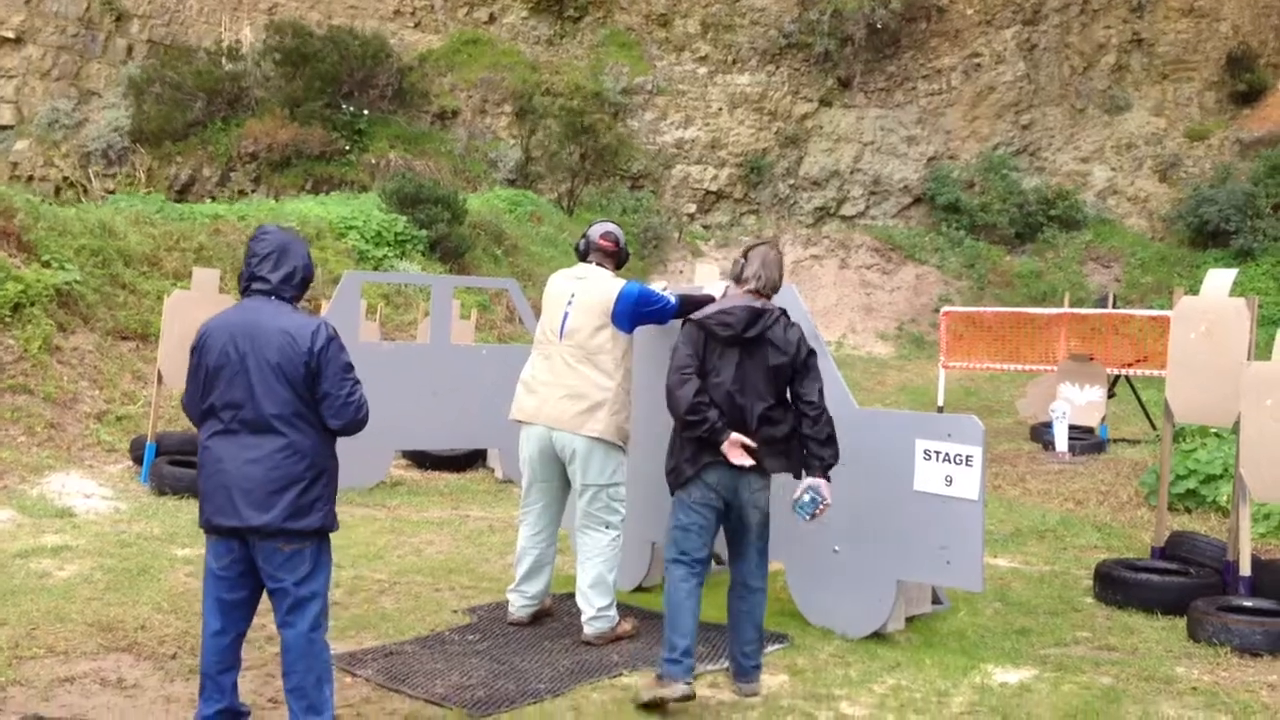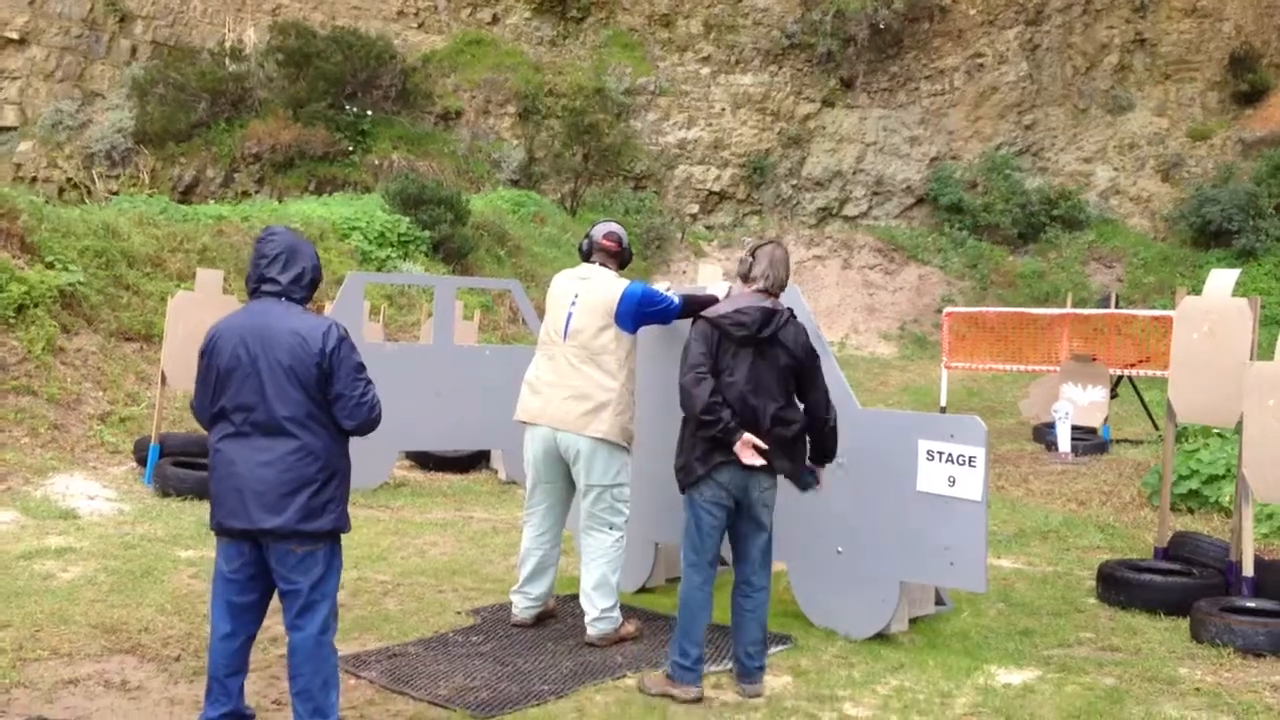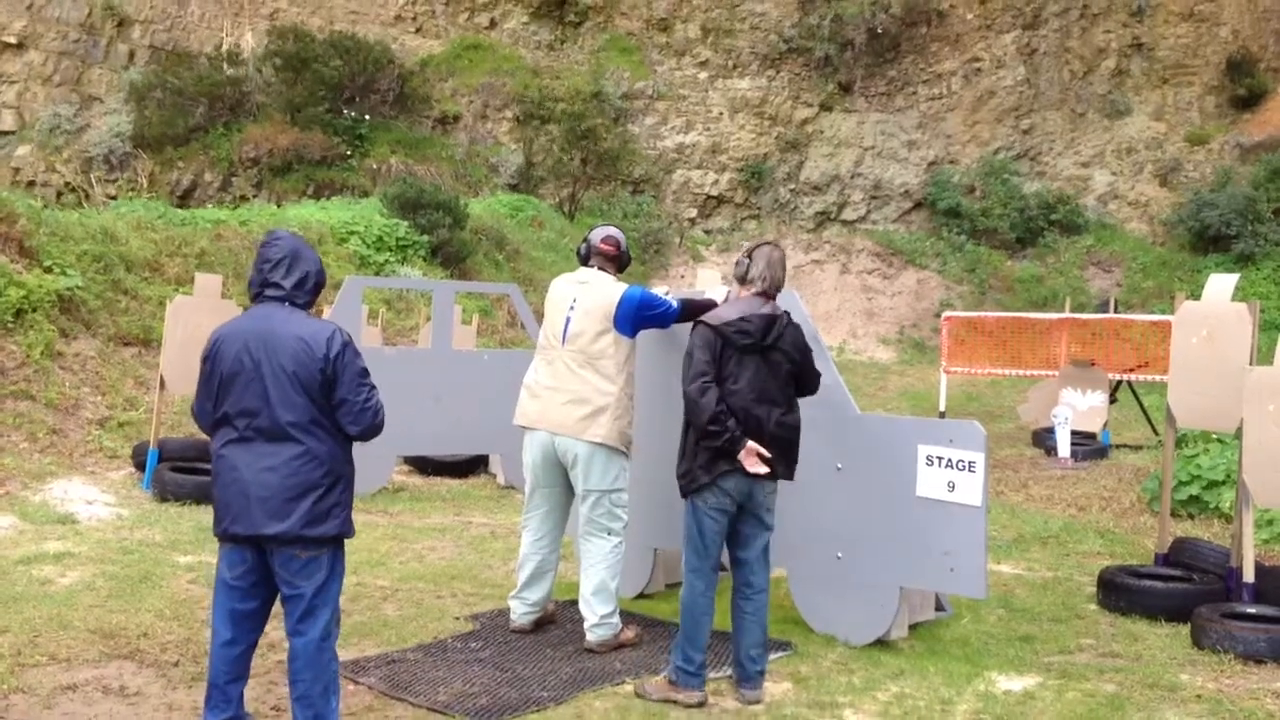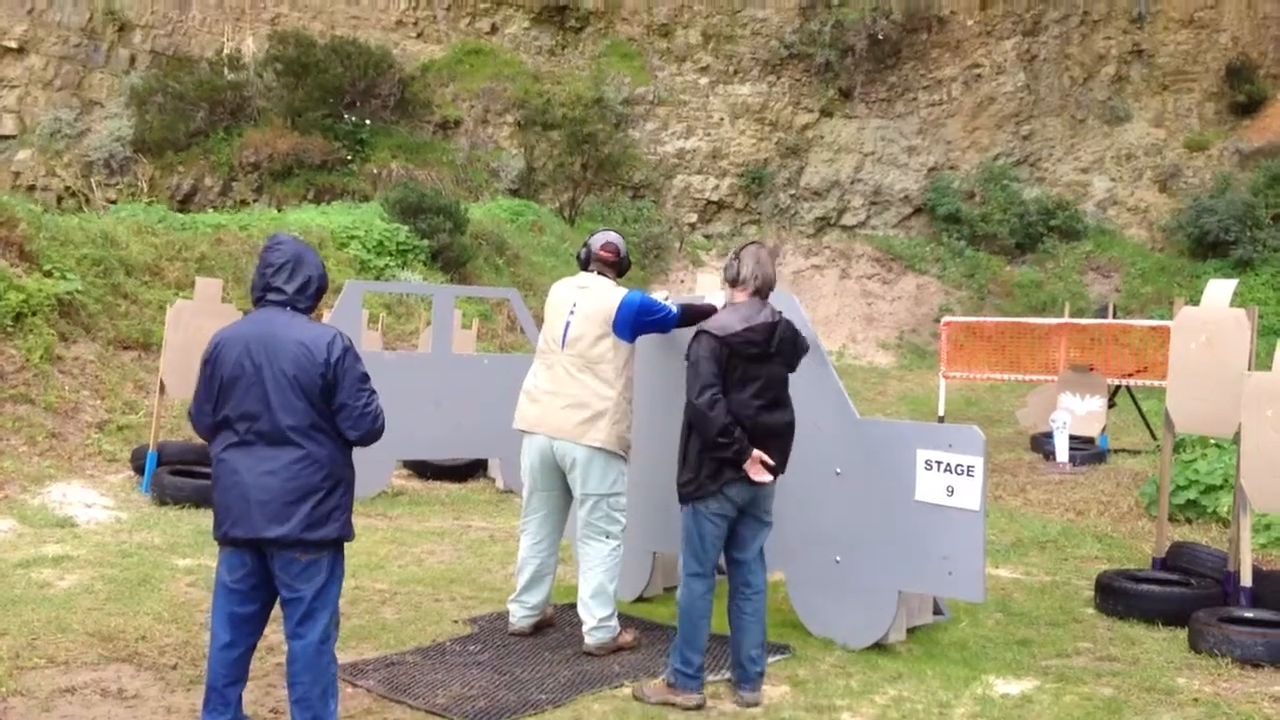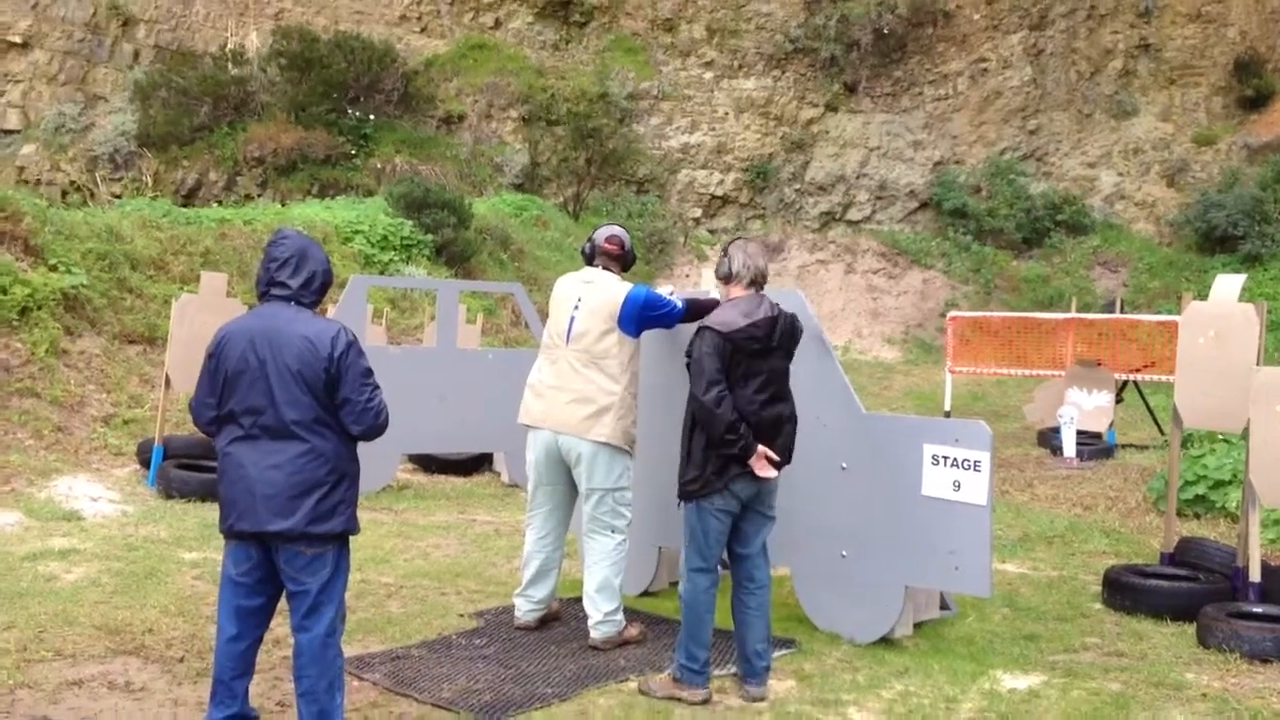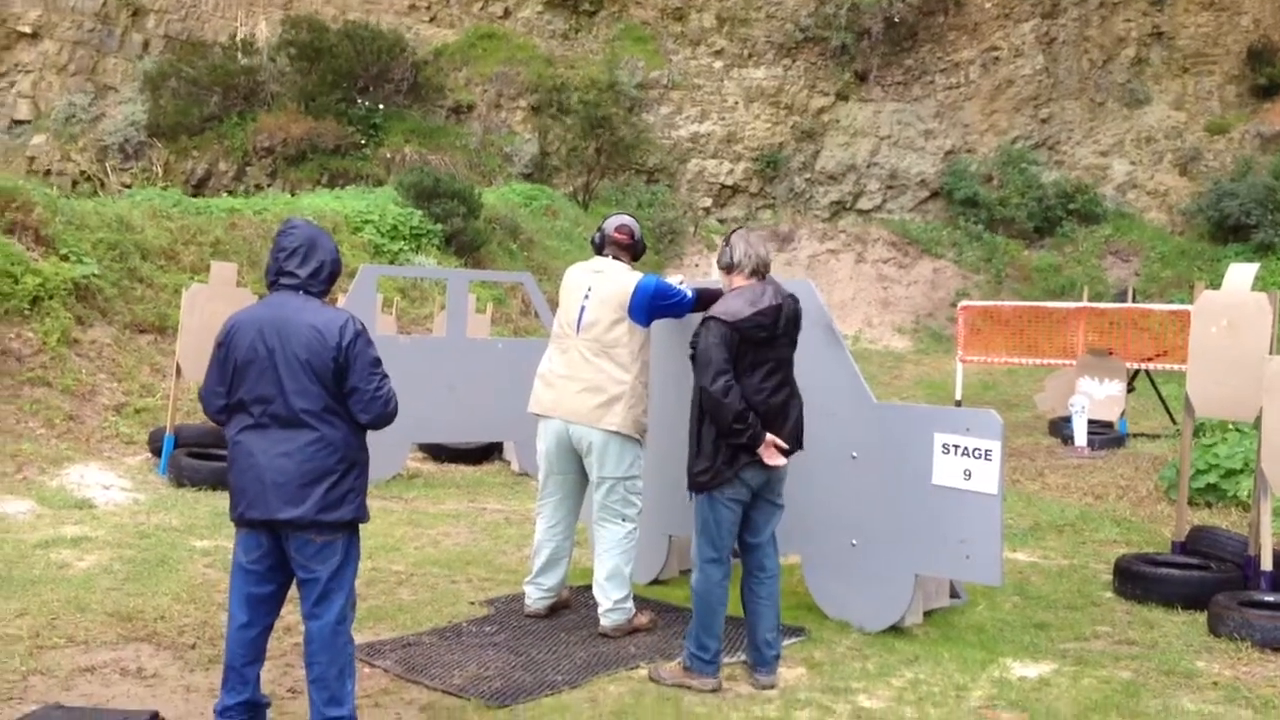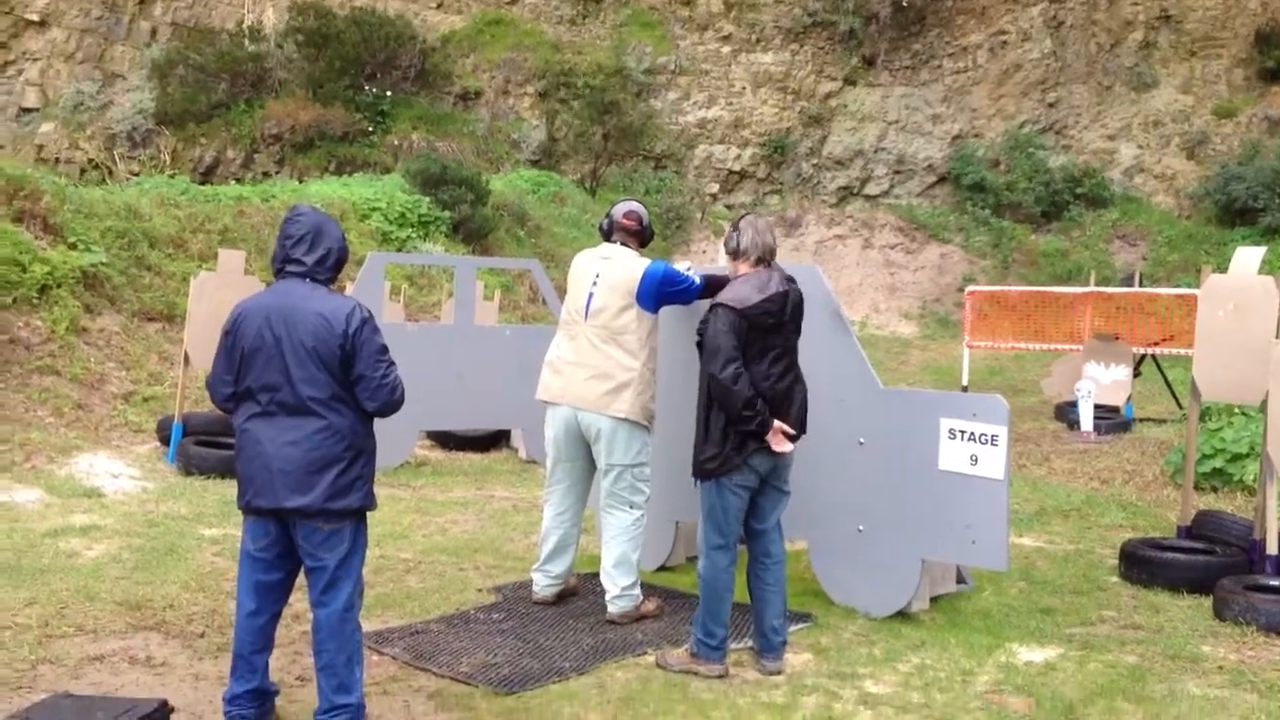
dt=0.2s
person 1, frame 1
left shoulder: (211, 331)
right shoulder: (313, 333)
left elbow: (195, 409)
right elbow: (349, 416)
left hip: (225, 500)
right hip: (291, 503)
left knee: (223, 617)
right knee: (301, 622)
person 1, frame 2
left shoulder: (221, 334)
right shoulder: (324, 334)
left elbow: (204, 412)
right elbow: (363, 416)
left hip: (236, 503)
right hip: (302, 505)
left knee: (232, 620)
right knee: (309, 626)
person 1, frame 3
left shoulder: (223, 338)
right shoulder: (328, 339)
left elbow: (206, 418)
right elbow: (366, 421)
left hip: (239, 509)
right hip: (306, 511)
left knee: (233, 626)
right knee: (311, 632)
person 1, frame 4
left shoulder: (224, 342)
right shoulder: (329, 344)
left elbow: (203, 423)
right elbow: (366, 427)
left hip: (239, 512)
right hip: (306, 515)
left knee: (231, 629)
right knee: (310, 635)
person 1, frame 5
left shoulder: (228, 336)
right shoulder: (333, 339)
left elbow: (205, 416)
right elbow: (370, 421)
right wrist: (328, 418)
left hip: (244, 506)
right hip: (311, 509)
left knee: (237, 623)
right knee: (316, 628)
person 1, frame 6
left shoulder: (238, 325)
right shoulder: (341, 328)
left elbow: (215, 405)
right elbow: (378, 410)
right wrist: (336, 405)
left hip: (255, 494)
right hip: (321, 498)
left knee: (248, 610)
right knee: (327, 617)
person 1, frame 7
left shoulder: (245, 313)
right shoulder: (348, 315)
left elbow: (222, 393)
right elbow: (385, 398)
right wrist: (343, 395)
left hip: (262, 483)
right hip: (328, 485)
left knee: (256, 599)
right knee: (335, 605)
person 2, frame 1
left shoulder: (701, 324)
right shoulder: (790, 337)
left elbow: (680, 387)
right elbow: (811, 408)
left wrist: (717, 434)
right wrist: (817, 469)
left hip: (703, 466)
right hip: (755, 470)
left knee: (685, 567)
right knee: (750, 575)
left ankle: (675, 674)
right ankle: (746, 673)
person 2, frame 2
left shoulder: (712, 321)
right shoulder: (795, 334)
left elbow: (694, 386)
right elbow: (818, 406)
left wrist: (729, 434)
right wrist: (818, 458)
left hip: (713, 465)
right hip: (763, 469)
left knee: (698, 570)
right knee: (754, 573)
left ankle: (684, 675)
right ankle: (750, 674)
person 2, frame 3
left shoulder: (713, 326)
right shoulder: (790, 334)
left elbow: (699, 393)
right elbow: (808, 383)
left wrist: (733, 442)
left hip: (715, 469)
right hip: (763, 473)
left knee: (700, 575)
right knee: (753, 577)
left ankle: (686, 680)
right ankle: (750, 679)
person 2, frame 4
left shoulder: (714, 333)
right shoulder: (784, 333)
left elbow: (704, 403)
left wrist: (738, 451)
left hip: (715, 474)
right hip: (761, 476)
left knee: (697, 577)
right knee: (750, 576)
left ankle: (685, 682)
right ankle: (749, 682)
person 2, frame 5
left shoulder: (716, 329)
right shoulder: (784, 324)
left elbow: (710, 400)
left wrist: (742, 448)
left hip: (720, 469)
right hip: (765, 468)
left knee: (701, 572)
right knee: (753, 570)
left ankle: (690, 677)
right ankle: (755, 675)
person 2, frame 6
left shoulder: (721, 319)
right shoulder: (786, 309)
left elbow: (718, 390)
left wrist: (750, 437)
left hip: (729, 459)
right hip: (772, 456)
left knee: (712, 562)
right knee: (763, 559)
left ankle: (701, 666)
right ankle: (764, 664)
person 2, frame 7
left shoulder: (729, 307)
right shoulder: (790, 295)
left elbow: (727, 377)
left wrist: (759, 424)
left hip: (735, 446)
right hip: (777, 444)
left knee: (718, 549)
right knee: (768, 545)
left ankle: (708, 652)
right ankle: (771, 650)
person 3, frame 1
left shoulder: (556, 283)
right shoulder: (622, 294)
right elbow: (680, 306)
right wrist: (715, 299)
left hip: (536, 415)
right hip: (588, 424)
left knee: (537, 515)
right knee: (599, 524)
left ankle: (524, 602)
right ankle: (599, 621)
person 3, frame 2
left shoulder: (559, 283)
right shoulder: (625, 295)
right elbow: (683, 306)
right wrist: (720, 300)
left hip: (541, 416)
right hip: (593, 425)
left knee: (541, 516)
right knee: (602, 525)
left ankle: (528, 604)
right ankle: (603, 622)
person 3, frame 3
left shoulder: (558, 287)
right shoulder: (625, 298)
right elbow: (681, 310)
left wrist: (655, 302)
right wrist: (719, 304)
left hip: (540, 421)
right hip: (592, 430)
left knee: (540, 520)
right knee: (602, 530)
left ankle: (526, 609)
right ankle: (602, 628)
person 3, frame 4
left shoulder: (558, 292)
right shoulder: (624, 303)
right elbow: (680, 315)
left wrist: (648, 304)
right wrist: (719, 309)
left hip: (539, 425)
right hip: (590, 434)
left knee: (538, 524)
right knee: (600, 533)
left ankle: (525, 612)
right ankle: (600, 631)
person 3, frame 5
left shoulder: (563, 287)
right shoulder: (629, 298)
right elbow: (685, 311)
left wrist: (654, 297)
right wrist: (723, 304)
left hip: (544, 419)
right hip: (595, 428)
left knee: (544, 518)
right knee: (605, 528)
left ankle: (531, 607)
right ankle: (606, 626)
person 3, frame 6
left shoulder: (573, 276)
right shoulder: (640, 287)
right elbow: (695, 300)
left wrist: (664, 286)
left hip: (554, 408)
right hip: (606, 417)
left knee: (554, 507)
right knee: (615, 516)
left ankle: (541, 595)
right ankle: (616, 614)
person 3, frame 7
left shoulder: (581, 263)
right shoulder: (648, 274)
right elbow: (703, 287)
left wrist: (673, 272)
left hip: (564, 396)
right hip: (614, 405)
left knee: (562, 494)
right knee: (623, 503)
left ankle: (549, 581)
right ankle: (623, 600)
